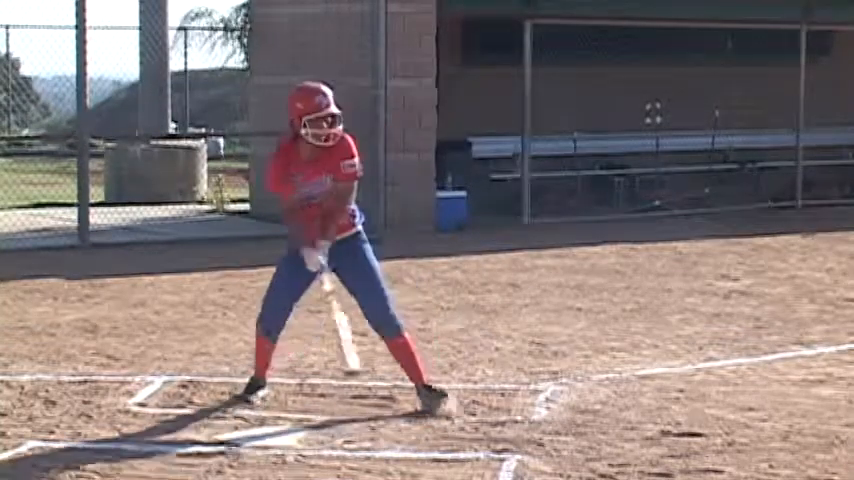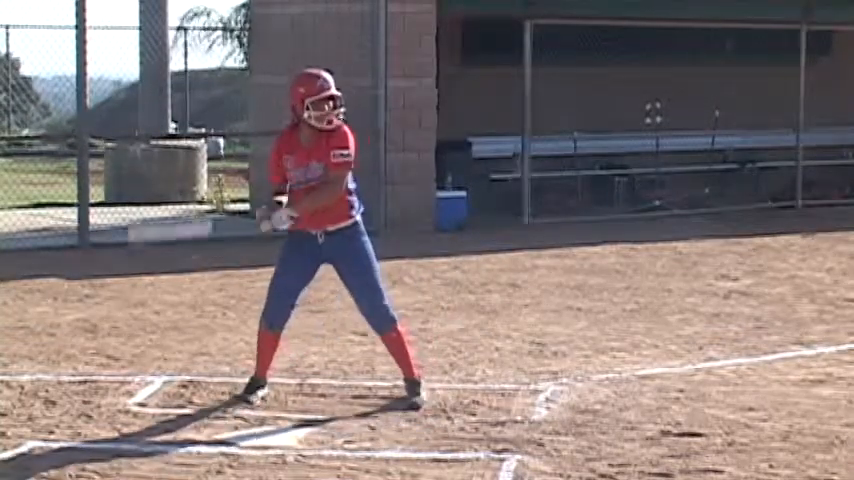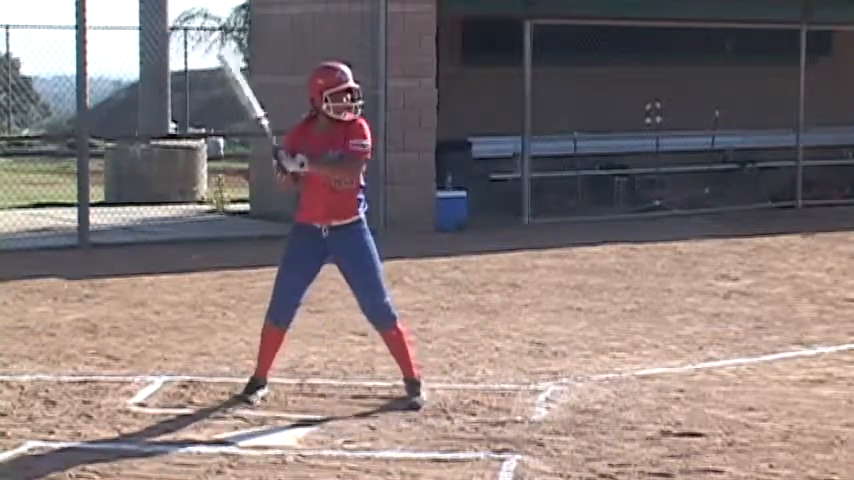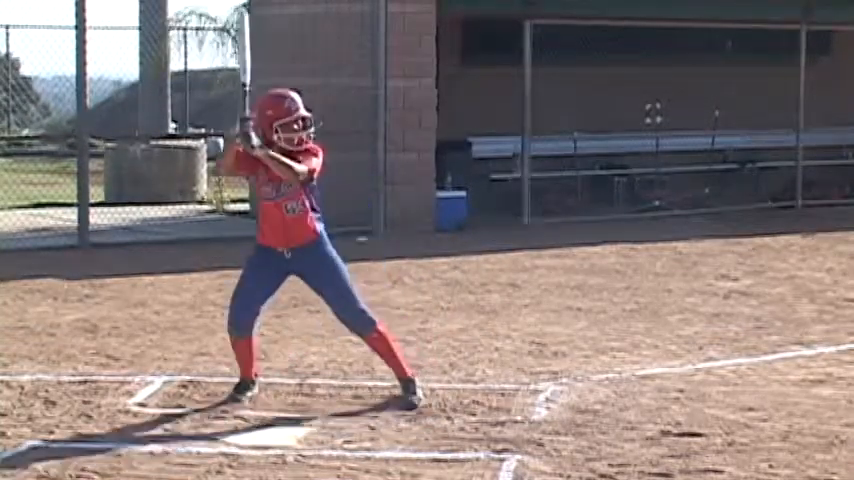
dt=0.3s
person 1, frame 1
left shoulder: (343, 145)
right shoulder: (283, 157)
left elbow: (344, 200)
right elbow: (291, 211)
left wrist: (324, 242)
right wrist: (306, 247)
left hip: (347, 239)
right hip: (305, 244)
left knee: (382, 313)
right knee: (271, 313)
left ankle: (422, 386)
right ankle: (258, 379)
person 1, frame 2
left shoulder: (341, 135)
right shoulder: (285, 143)
left elbow: (334, 189)
right elbow: (279, 187)
left wrist: (290, 209)
right wrist: (274, 206)
left hip: (345, 232)
right hip: (303, 236)
left knee: (377, 308)
right knee: (275, 307)
left ankle: (412, 380)
right ankle: (259, 379)
person 1, frame 3
left shoulder: (357, 128)
right shoulder: (300, 133)
left elbow: (351, 172)
right elbow: (286, 178)
left wrist: (306, 163)
right wrist: (284, 164)
left hip: (350, 228)
right hip: (308, 229)
left knee: (378, 306)
right knee: (281, 305)
left ankle: (412, 380)
right ankle: (259, 378)
person 1, frame 4
left shoulder: (311, 153)
right shoulder: (257, 154)
left elbow: (297, 175)
right elbow: (223, 169)
left wrist: (260, 151)
right wrist: (237, 146)
left hip: (311, 247)
right hip: (270, 250)
left knee: (355, 314)
right knee: (240, 315)
left ankle: (406, 378)
right ankle: (248, 378)
